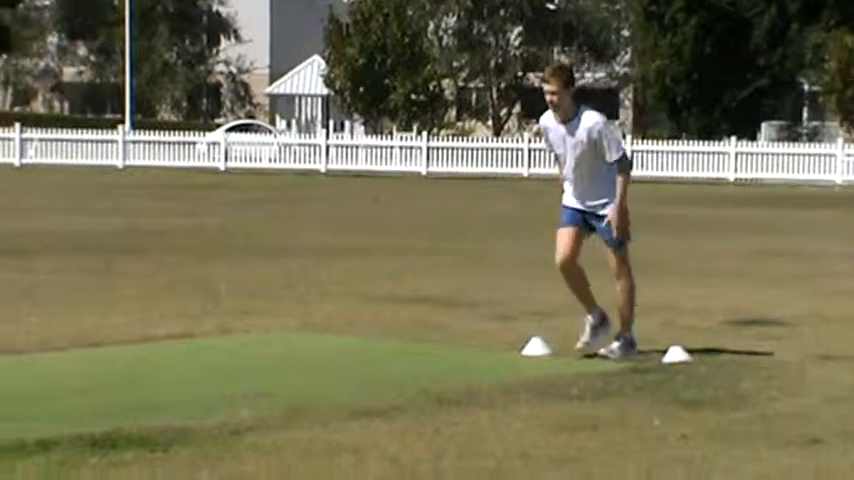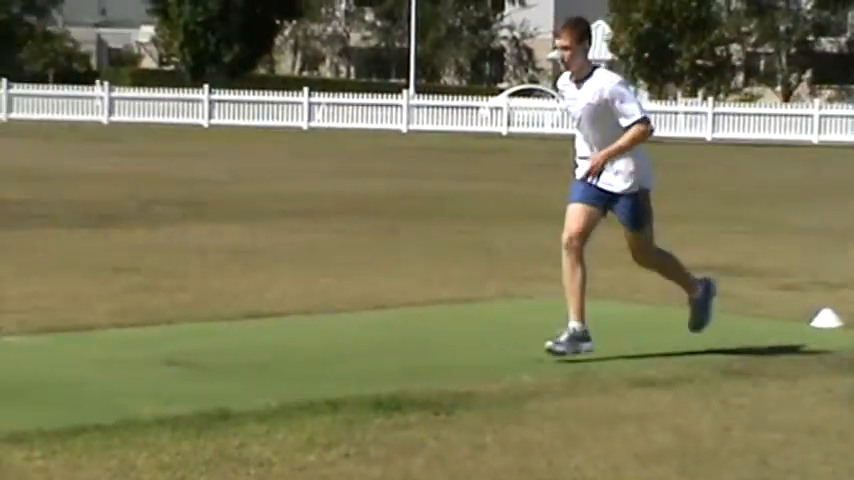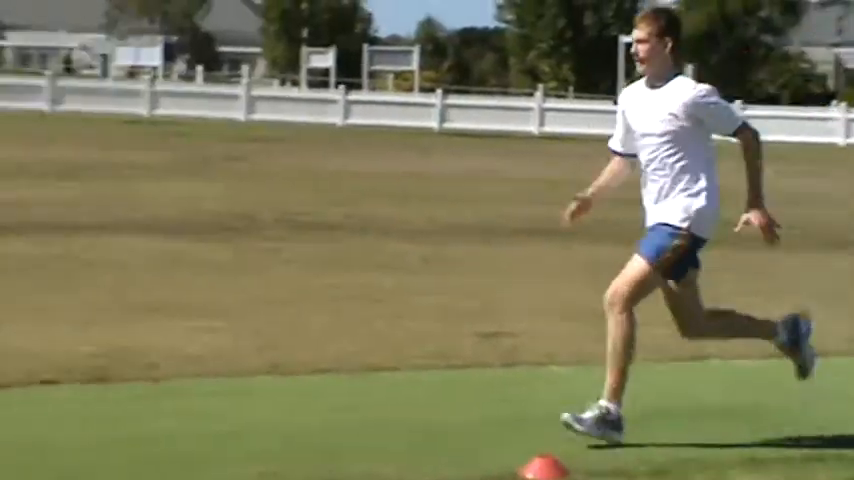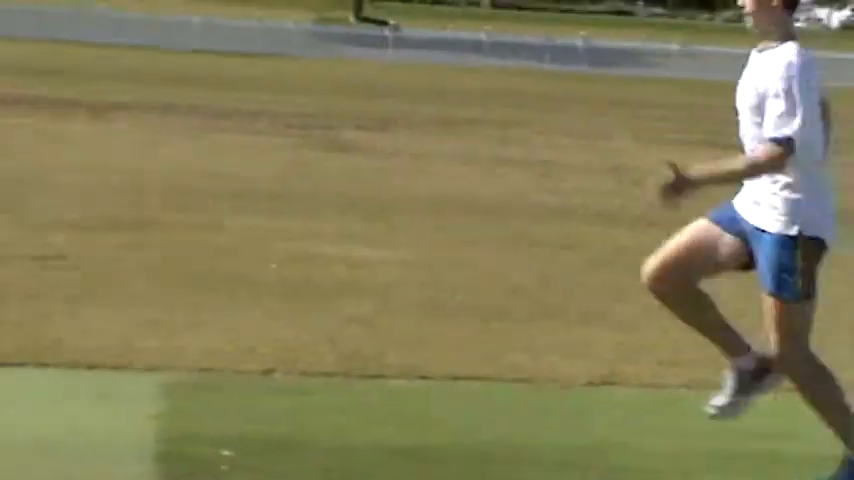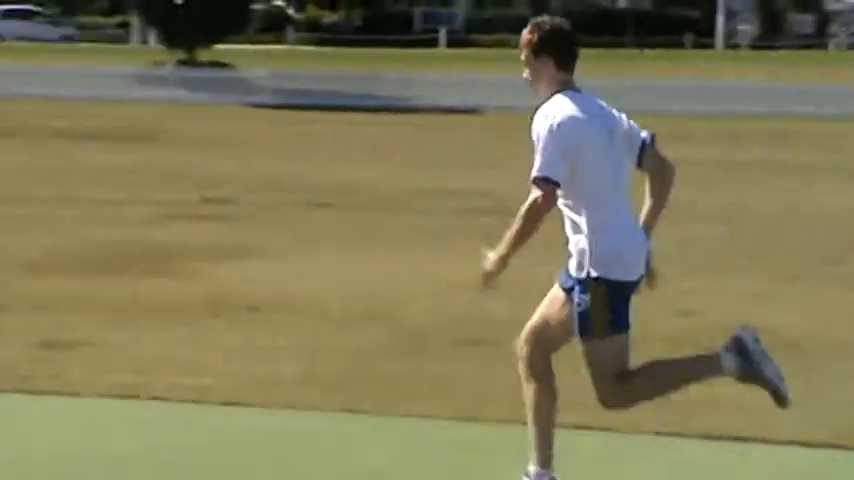
dt=1s
person 1, frame 1
left shoulder: (594, 123)
right shoulder: (546, 123)
left elbow: (623, 163)
left wrist: (621, 206)
right wrist: (565, 190)
left hip: (607, 203)
right hip: (574, 201)
left knee: (619, 267)
right knee: (564, 260)
left ankle: (625, 337)
right ankle: (596, 316)
person 1, frame 2
left shoulder: (609, 84)
right shoulder: (565, 84)
left elbow: (643, 128)
left wrist: (604, 156)
left hip: (625, 177)
right hip: (589, 176)
left knee: (644, 255)
right knee: (570, 242)
left ankle: (698, 291)
right ankle: (577, 330)
person 1, frame 3
left shoulder: (694, 95)
right shoulder: (630, 97)
left elbow: (748, 136)
right elbow: (623, 157)
left wrist: (755, 204)
right wrist: (590, 196)
left hip: (685, 218)
right hip: (662, 218)
left knee: (617, 300)
right knee: (692, 325)
left ankle: (610, 413)
right ankle: (785, 331)
person 1, frame 4
left shoulder: (788, 65)
right shoulder: (766, 57)
left elbow: (780, 154)
left wrist: (698, 178)
left hip: (789, 221)
right hip: (752, 208)
left knee: (792, 357)
right knee: (658, 276)
right ankle: (747, 364)
person 1, frame 5
left shoulder: (550, 117)
right shoulder: (604, 114)
left elbow: (541, 199)
right elbow: (662, 168)
left wrist: (500, 257)
right wrist: (641, 241)
left hip: (599, 264)
right hip: (622, 259)
left knee: (615, 394)
right knee: (531, 347)
left ankle: (730, 357)
